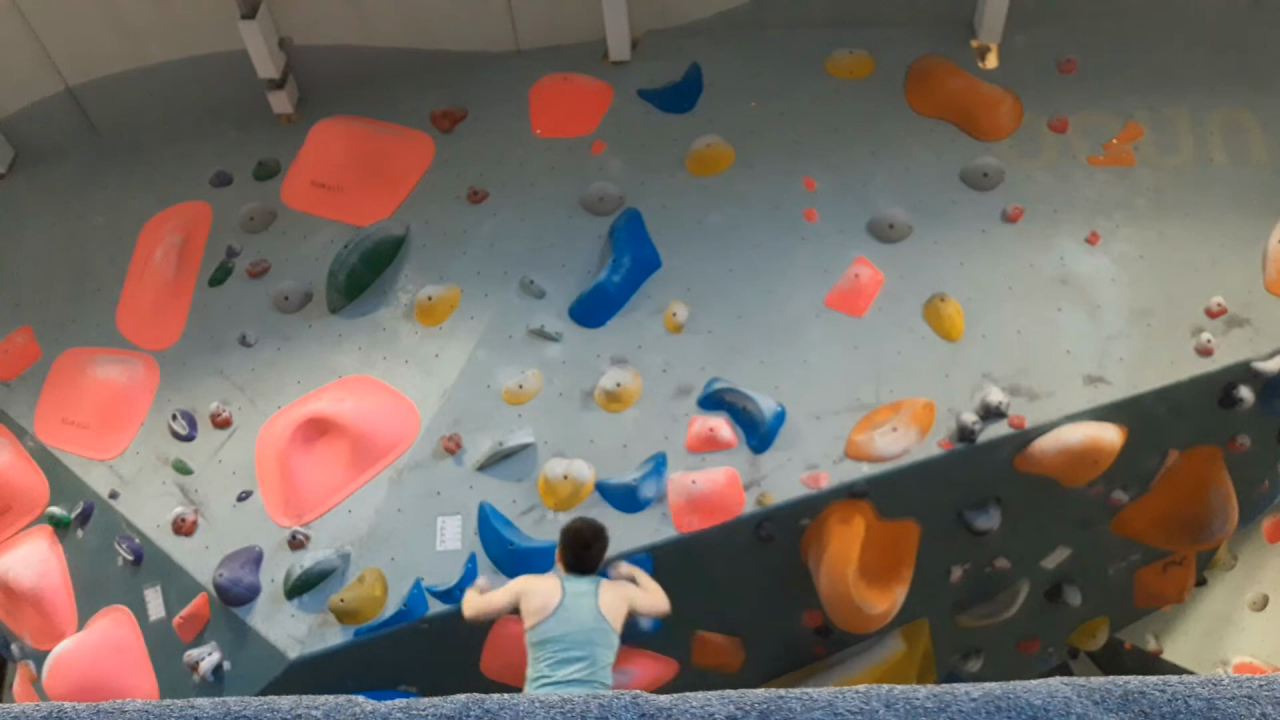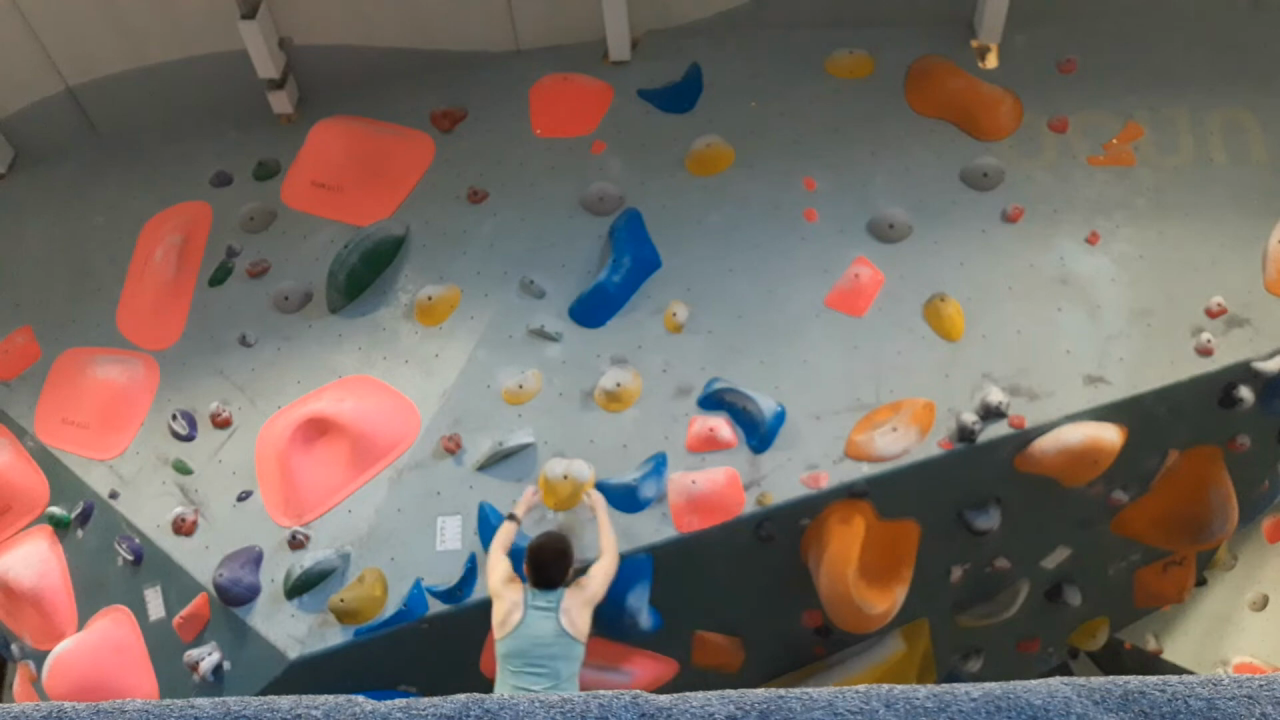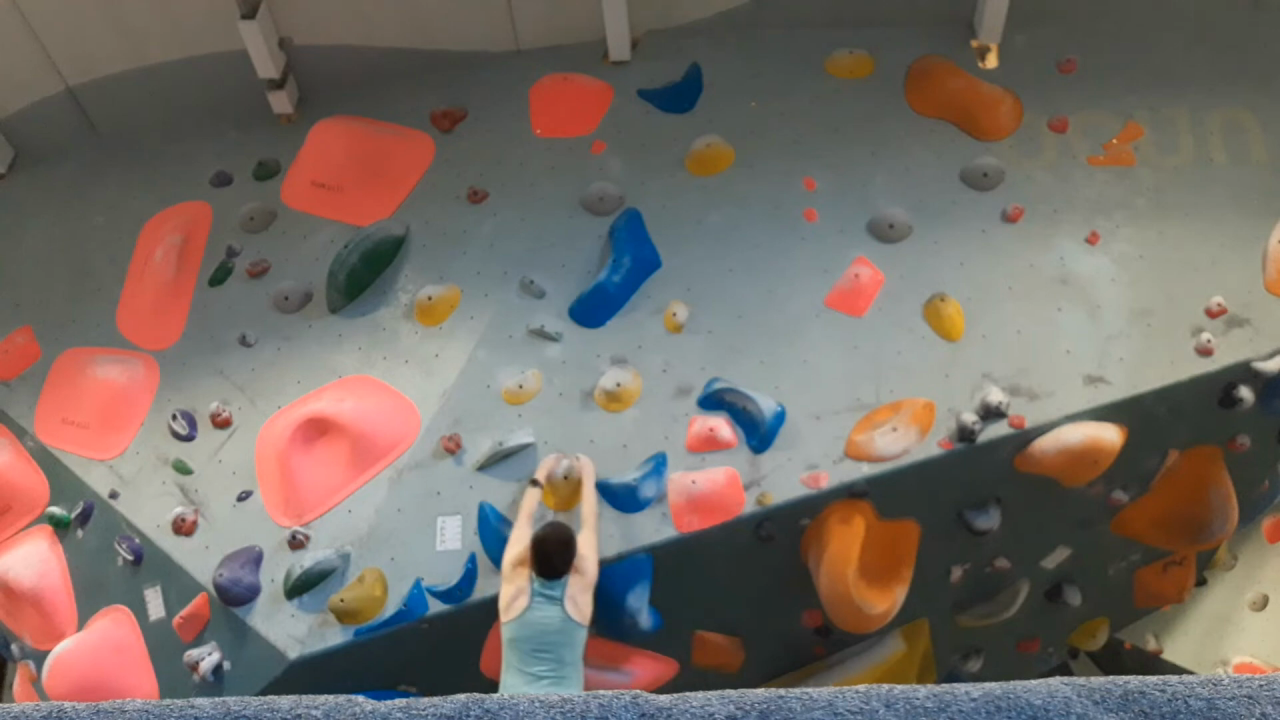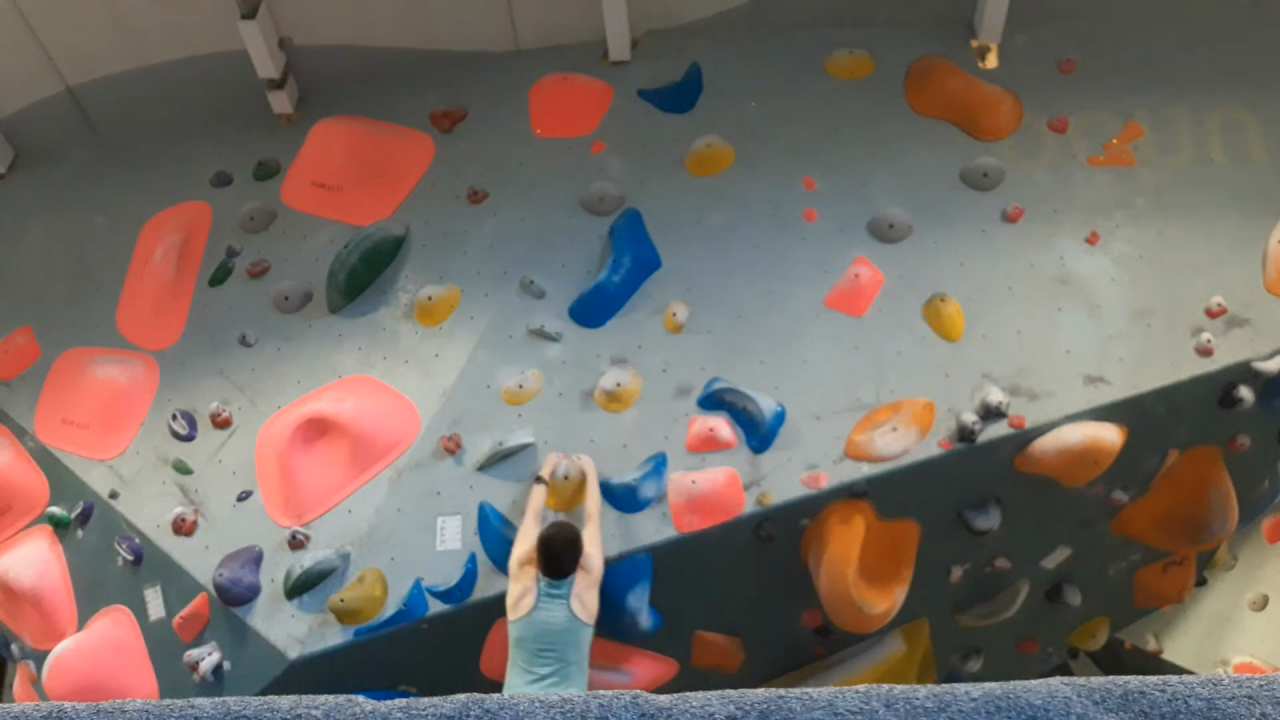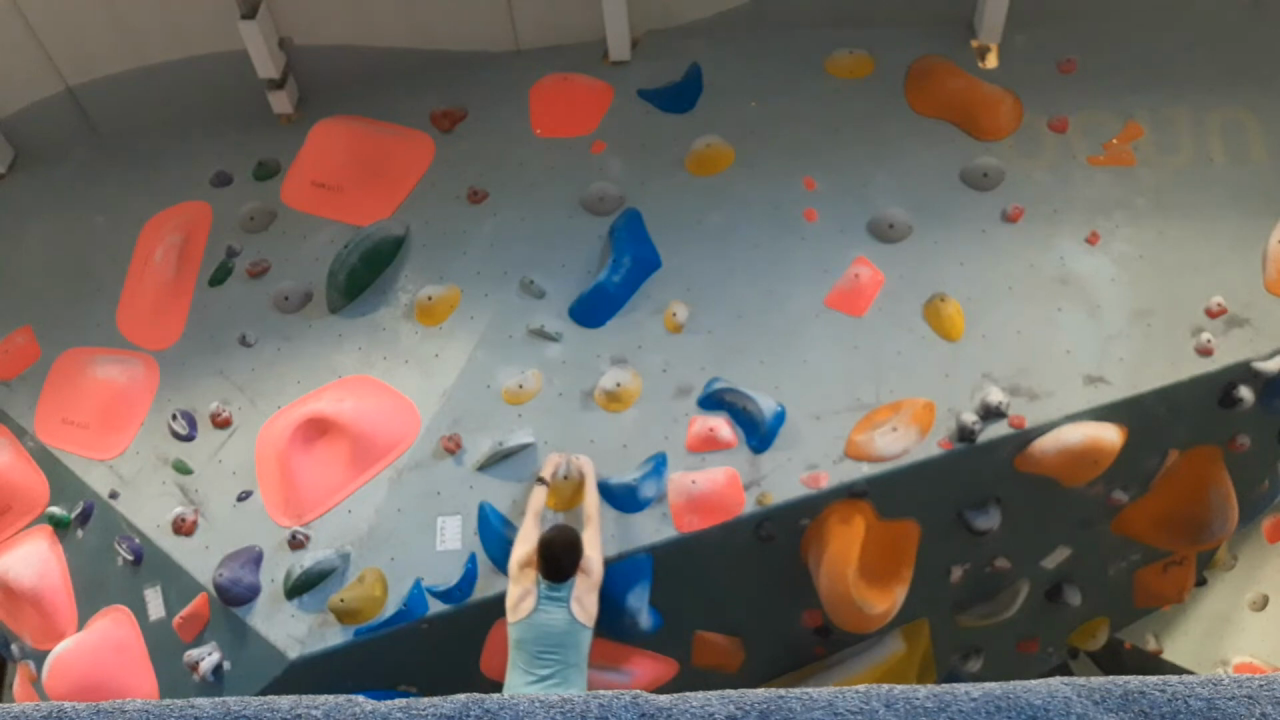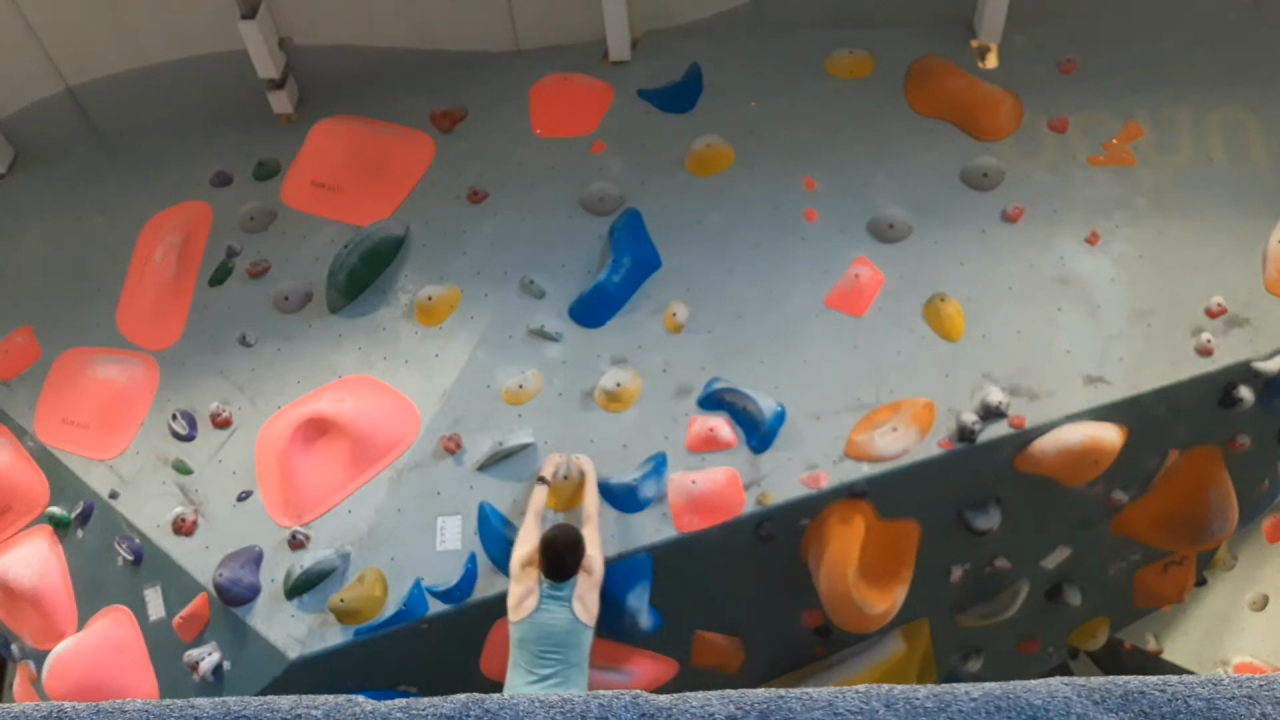
dt=0.4s
person 1, frame 1
left shoulder: (531, 587)
right shoulder: (618, 594)
left elbow: (472, 609)
right elbow: (662, 604)
left wrist: (476, 589)
right wrist: (633, 572)
person 1, frame 2
left shoulder: (507, 597)
right shoulder: (580, 601)
left elbow: (497, 551)
right elbow: (609, 557)
left wrist: (520, 510)
right wrist: (600, 508)
person 1, frame 3
left shoulder: (514, 582)
right shoulder: (580, 587)
left elbow: (524, 520)
right elbow: (589, 524)
left wrist: (541, 474)
right wrist: (587, 475)
person 1, frame 4
left shoulder: (522, 580)
right shoulder: (586, 585)
left elbow: (531, 517)
right elbow: (593, 520)
left wrist: (545, 473)
right wrist: (590, 472)
person 1, frame 5
left shoulder: (522, 584)
right shoulder: (586, 589)
left elbow: (532, 518)
right elbow: (591, 522)
left wrist: (546, 474)
right wrist: (588, 474)
person 1, frame 6
left shoulder: (523, 582)
right shoulder: (587, 588)
left elbow: (532, 518)
right elbow: (591, 521)
left wrist: (546, 474)
right wrist: (589, 473)
